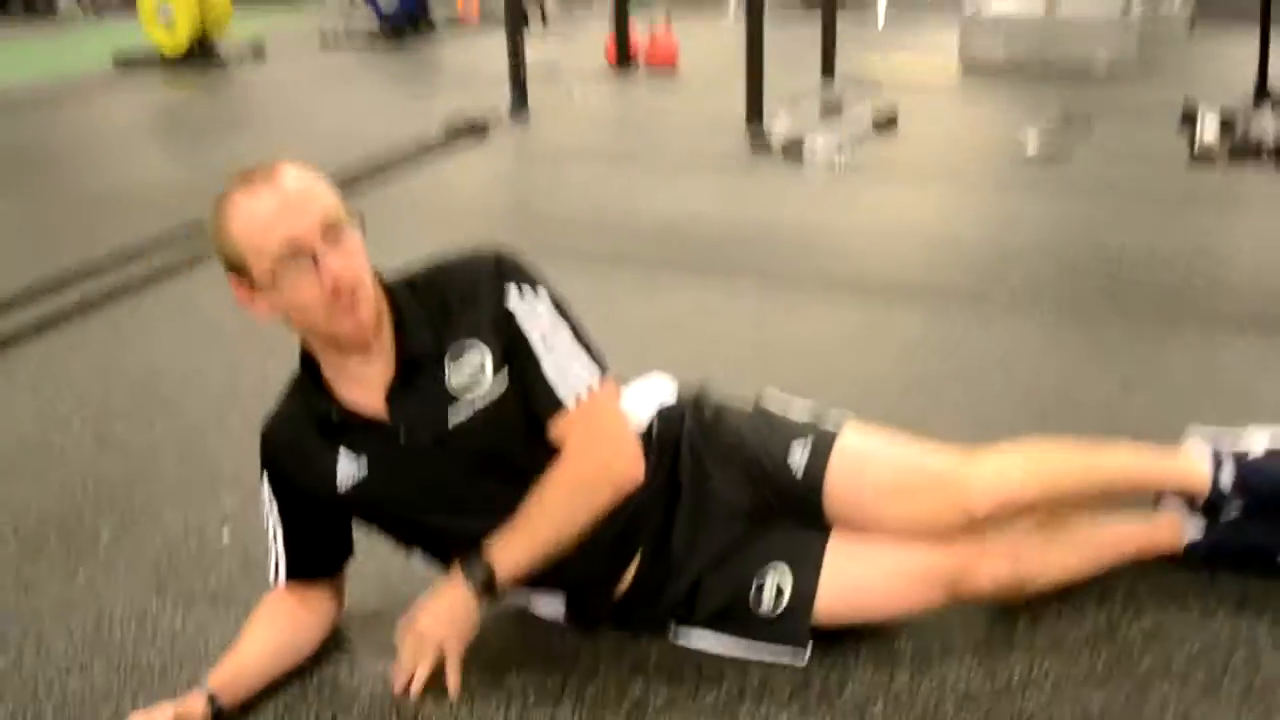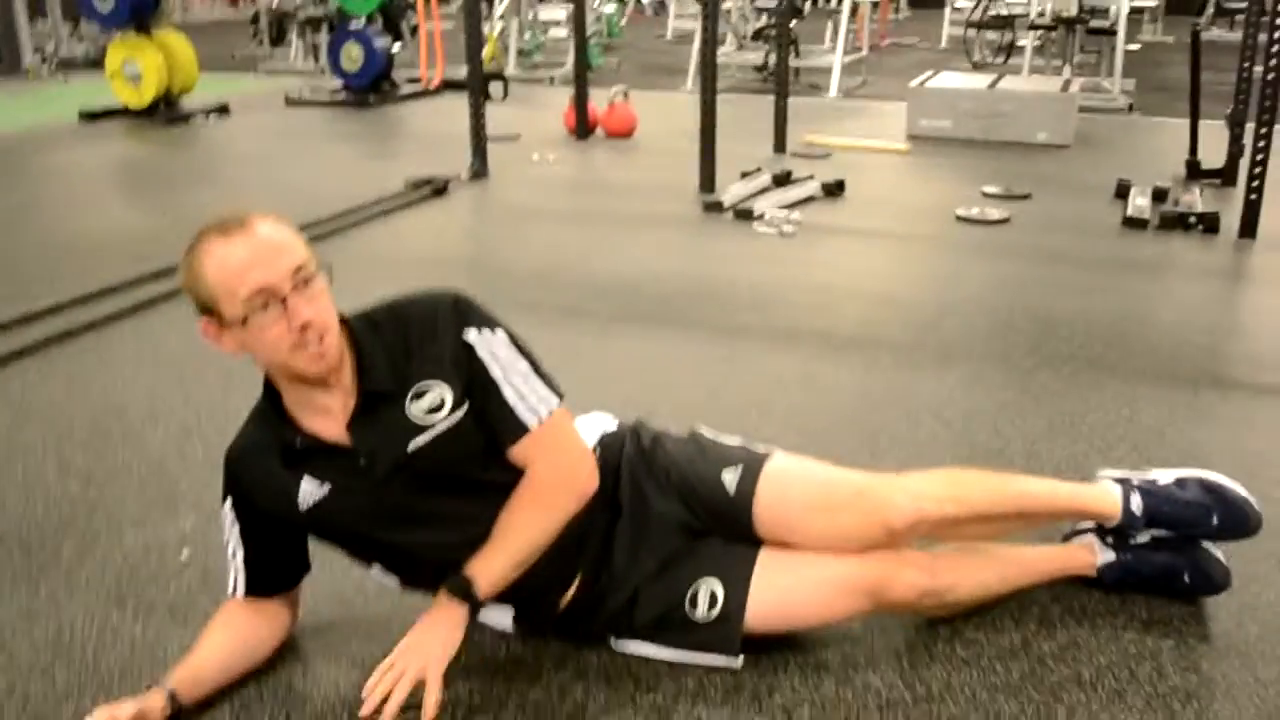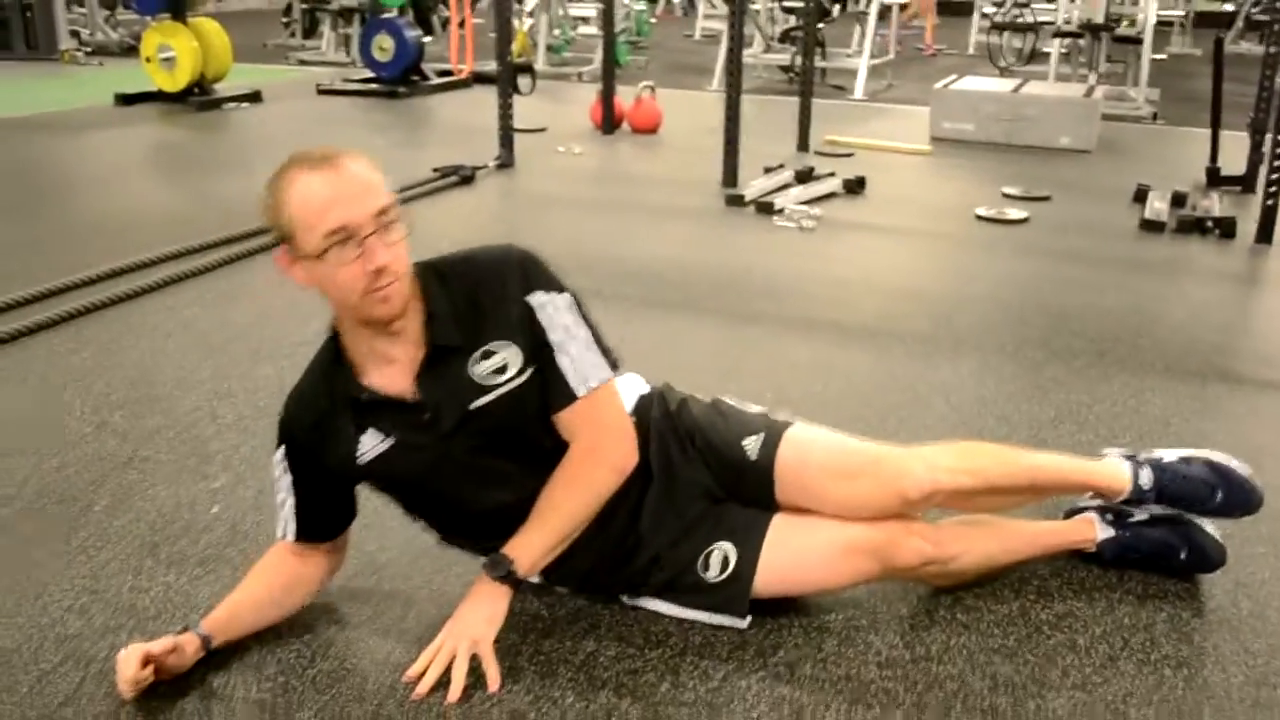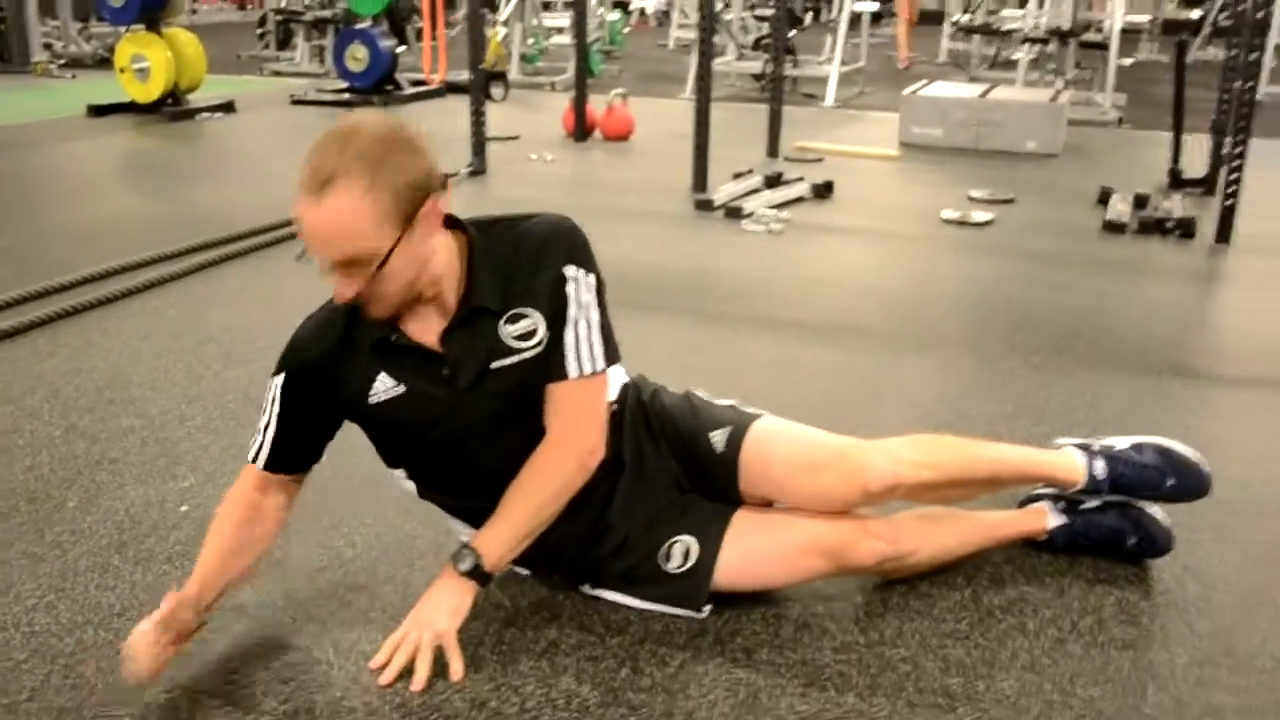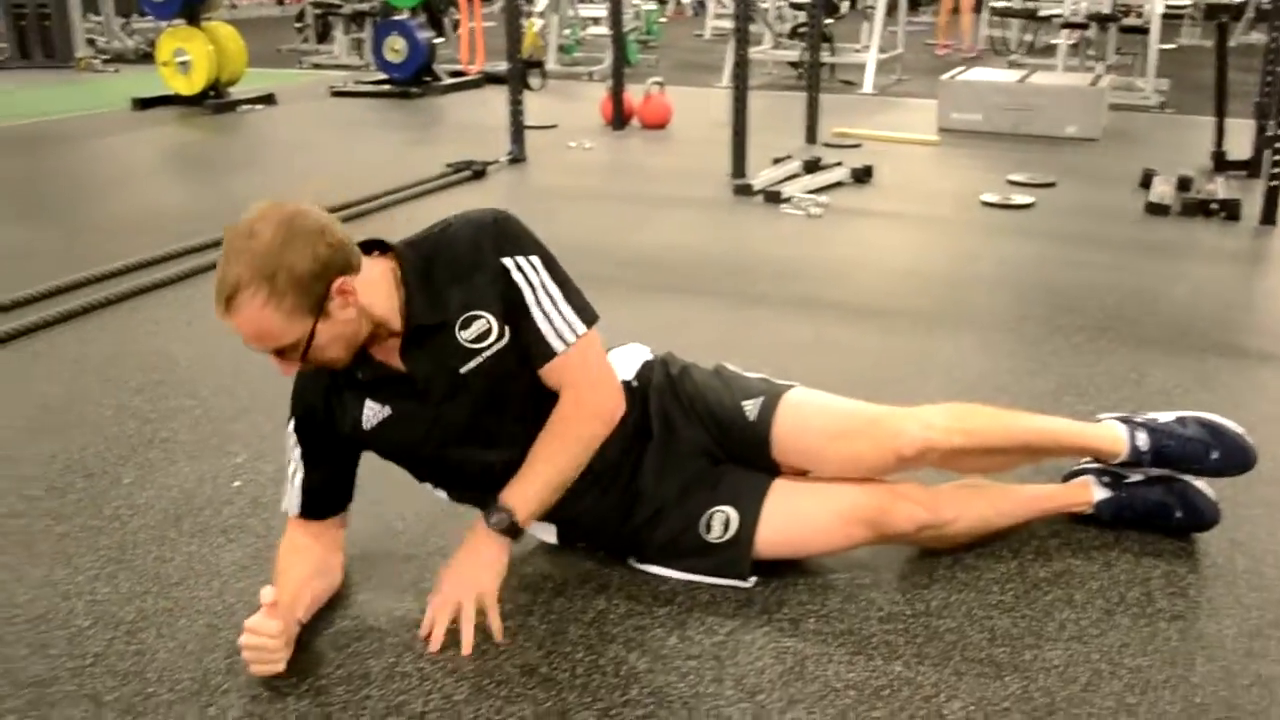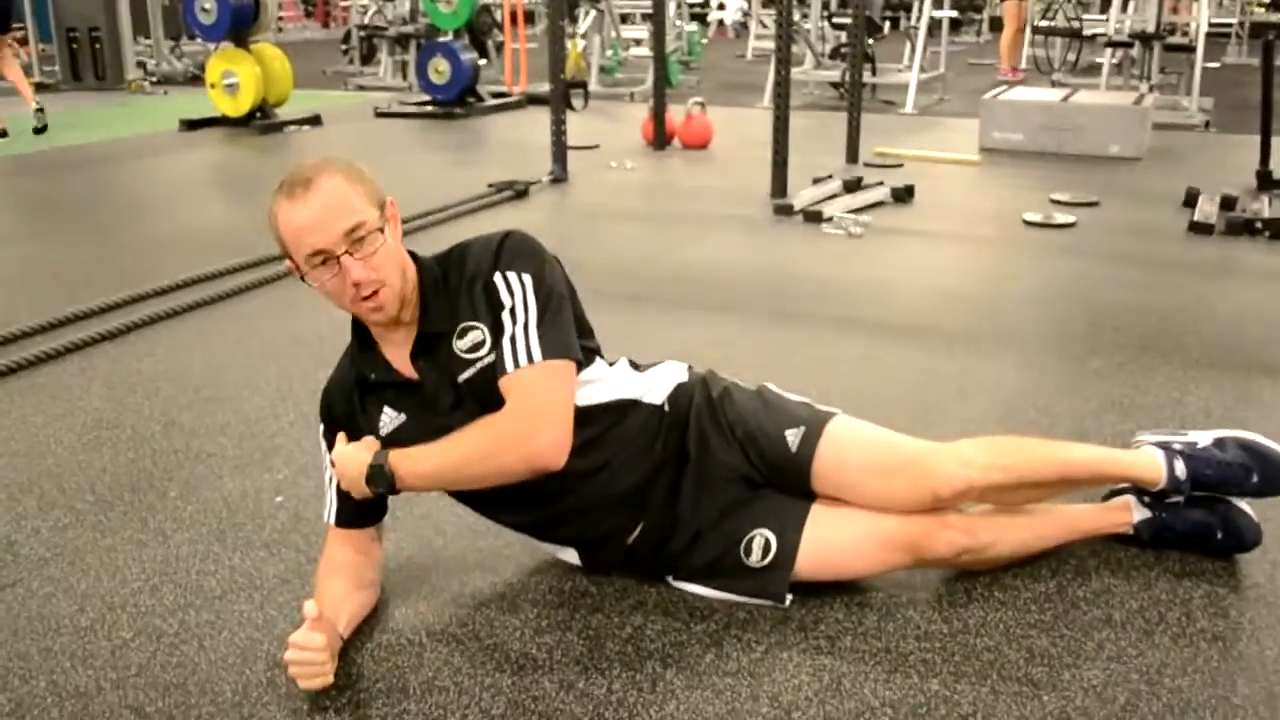
dt=0.5s
person 1, frame 1
left shoulder: (482, 292)
right shoulder: (298, 449)
left elbow: (614, 455)
right elbow: (309, 597)
left wrist: (471, 585)
left hip: (693, 457)
right hip: (652, 585)
left knee: (951, 497)
right knee: (968, 568)
right ankle: (1182, 527)
person 1, frame 2
left shoulder: (432, 328)
right shoulder: (259, 473)
left elbow: (566, 466)
right elbow: (262, 607)
left wrist: (449, 608)
left hip: (637, 480)
right hip: (600, 597)
left knee: (883, 514)
right knee: (890, 583)
left ankle: (1120, 499)
right ankle: (1101, 560)
person 1, frame 3
left shoulder: (506, 283)
right shoulder: (320, 419)
left elbow: (606, 445)
right elbow: (309, 550)
left wrist: (495, 584)
right wrist: (197, 640)
left hip: (674, 446)
right hip: (624, 556)
left knee: (901, 482)
right knee: (894, 550)
left ankle: (1125, 478)
right ankle: (1099, 537)
person 1, frame 4
left shoulder: (543, 252)
right shoulder: (326, 357)
left elbow: (579, 437)
right elbow: (266, 487)
left wrist: (461, 575)
right wrist: (182, 612)
left hip: (647, 436)
right hip: (594, 542)
left knee: (860, 479)
right knee: (852, 549)
left ankle: (1075, 467)
right ankle: (1049, 526)
person 1, frame 5
left shoulder: (479, 249)
right shoulder: (327, 405)
left elbow: (593, 394)
right elbow: (315, 526)
left wrist: (495, 530)
right wrist: (281, 614)
left hip: (665, 408)
right hip: (631, 516)
left knee: (893, 440)
right knee: (889, 513)
left ankle: (1118, 442)
right ankle: (1093, 499)
person 1, frame 6
left shoulder: (498, 269)
right shoulder: (353, 401)
left elbow: (539, 437)
right elbow: (353, 540)
left wrist: (386, 467)
right wrist: (325, 629)
left hip: (702, 428)
right hip: (672, 538)
left knee: (935, 483)
right knee: (930, 540)
left ankle: (1157, 463)
right ankle: (1135, 517)
